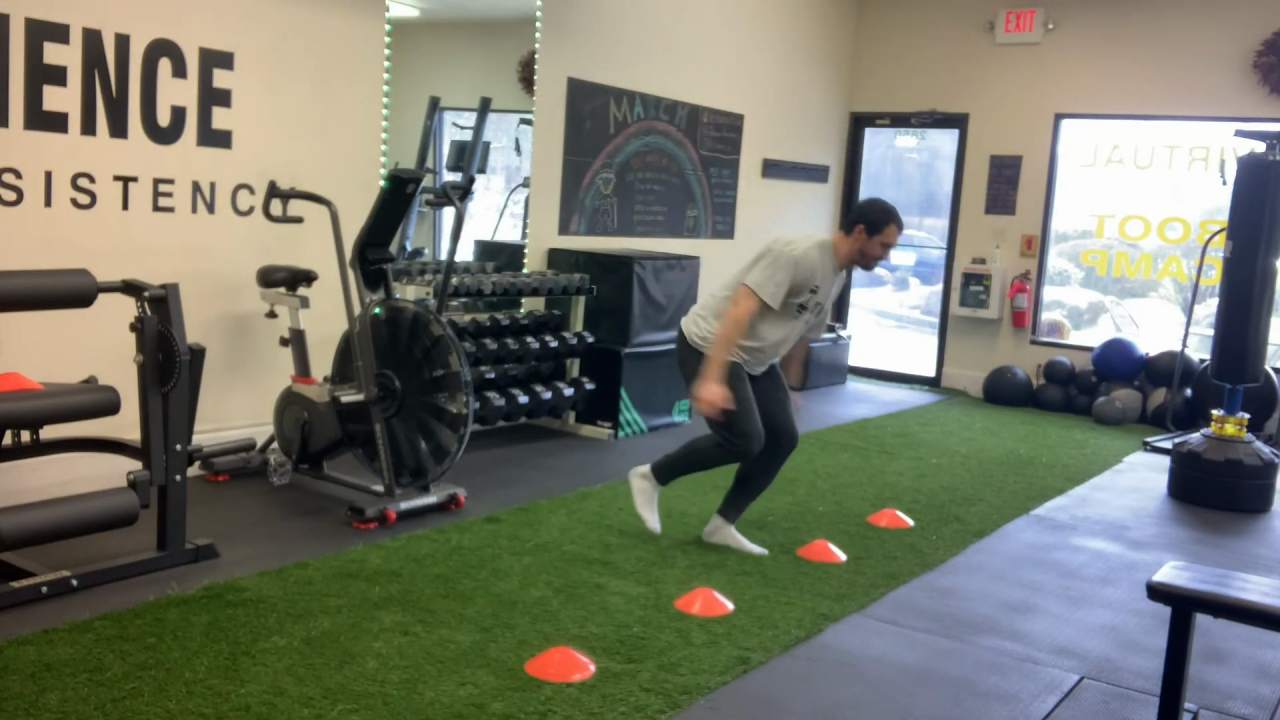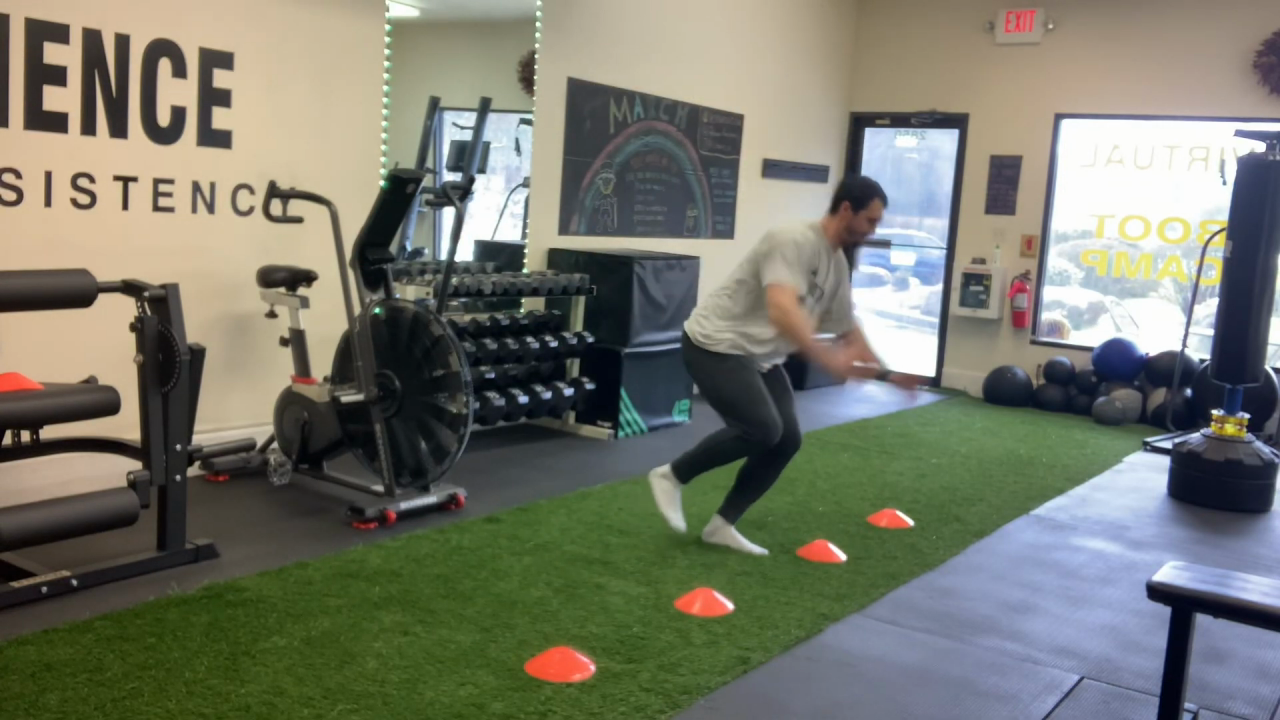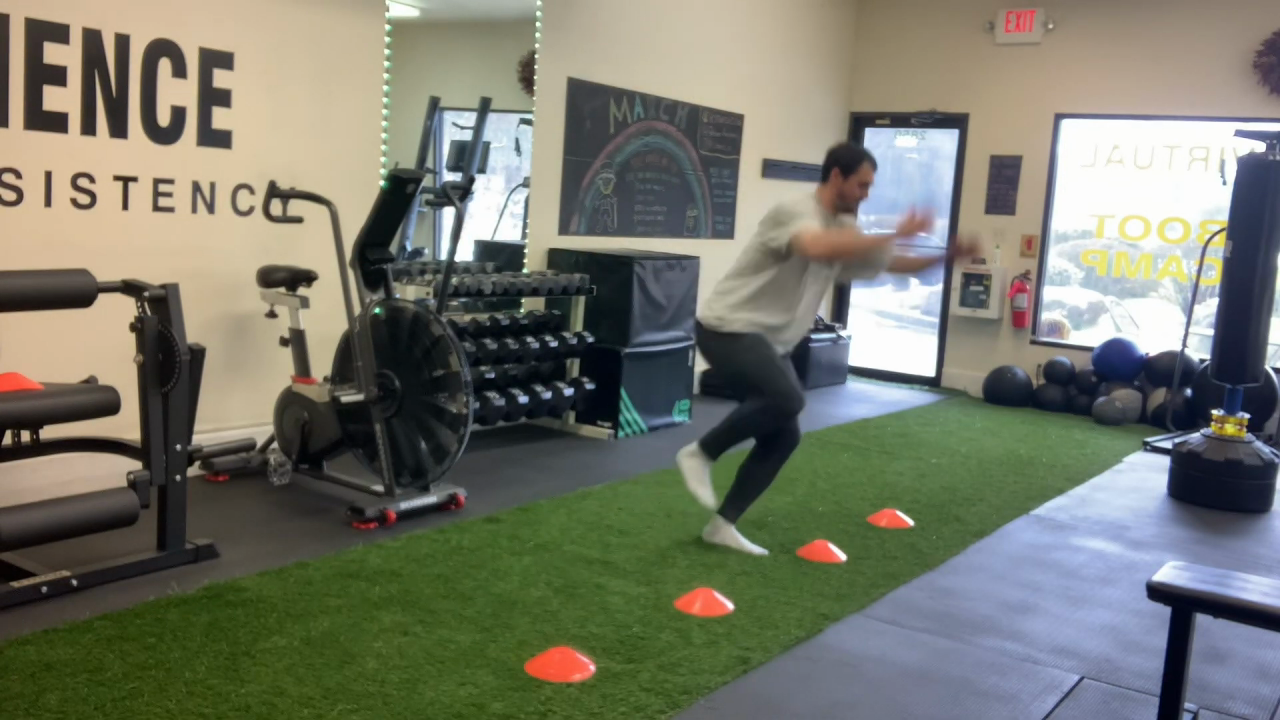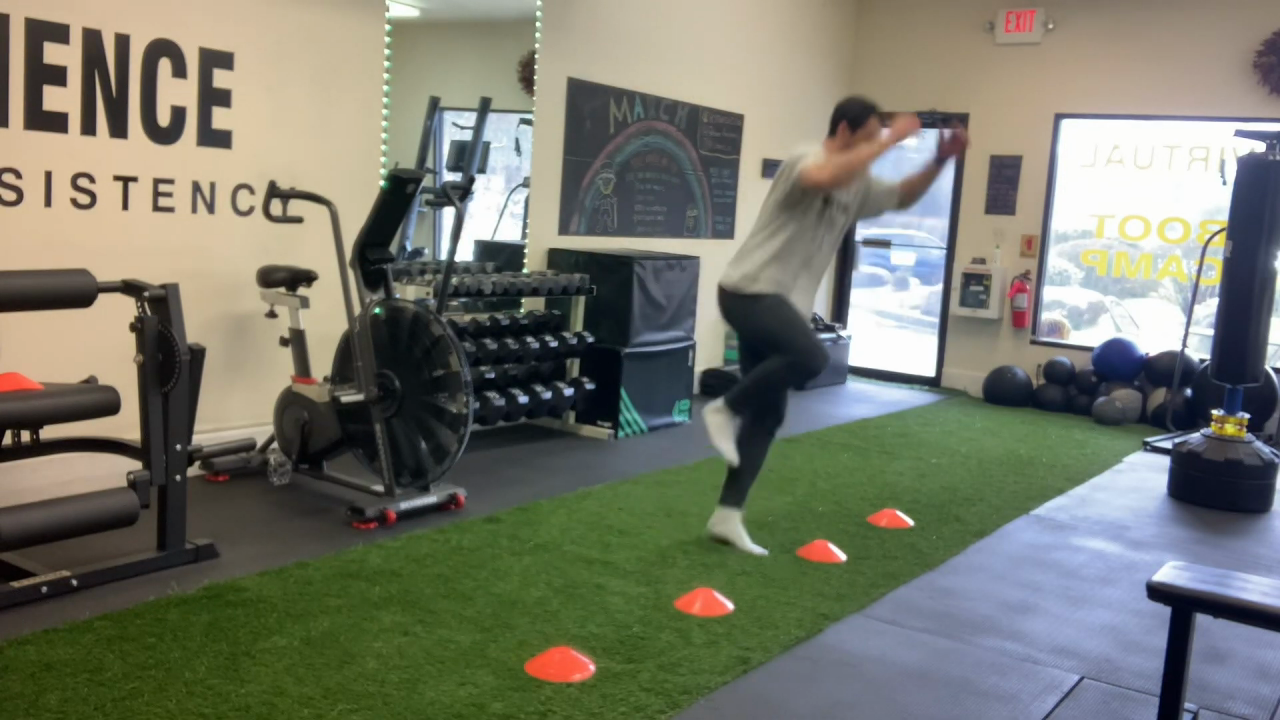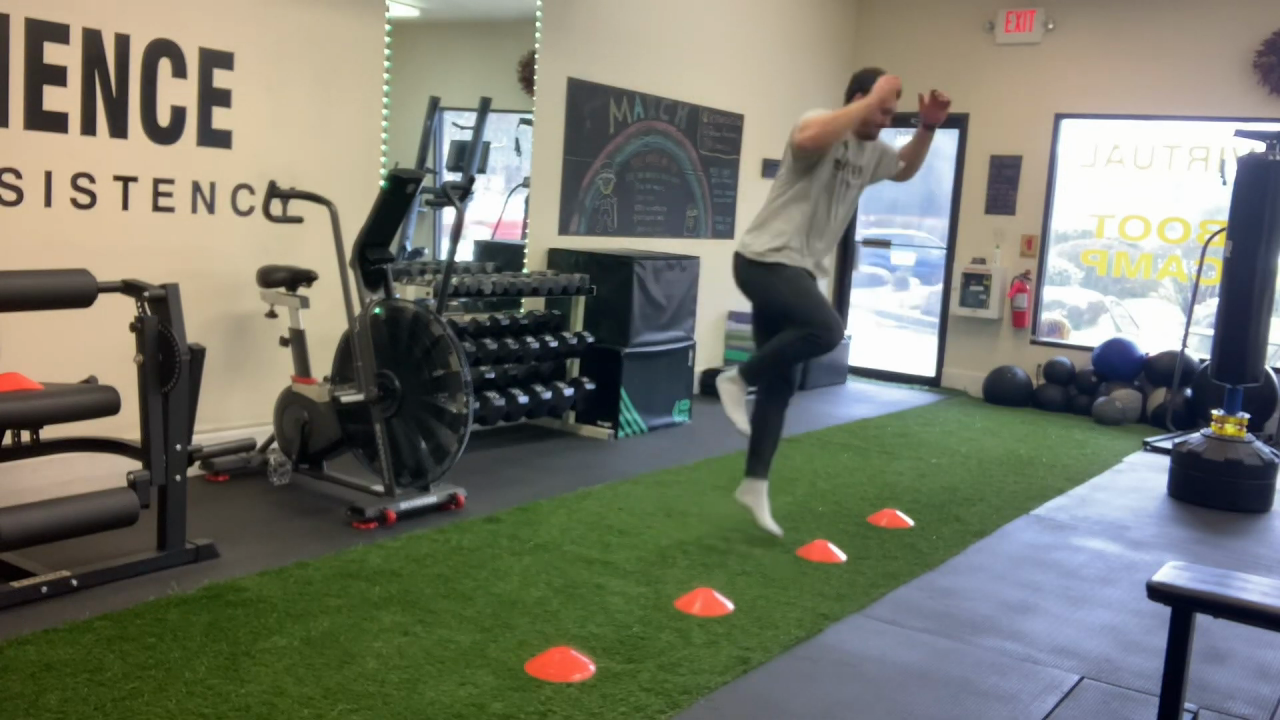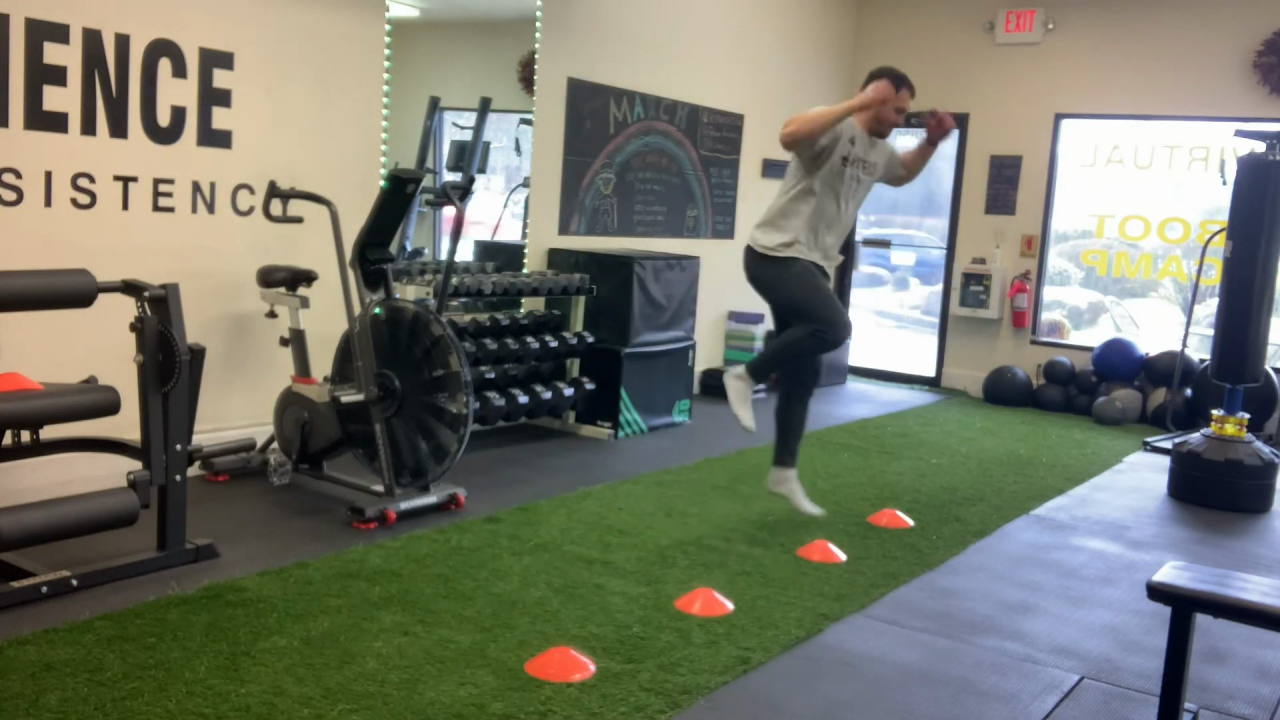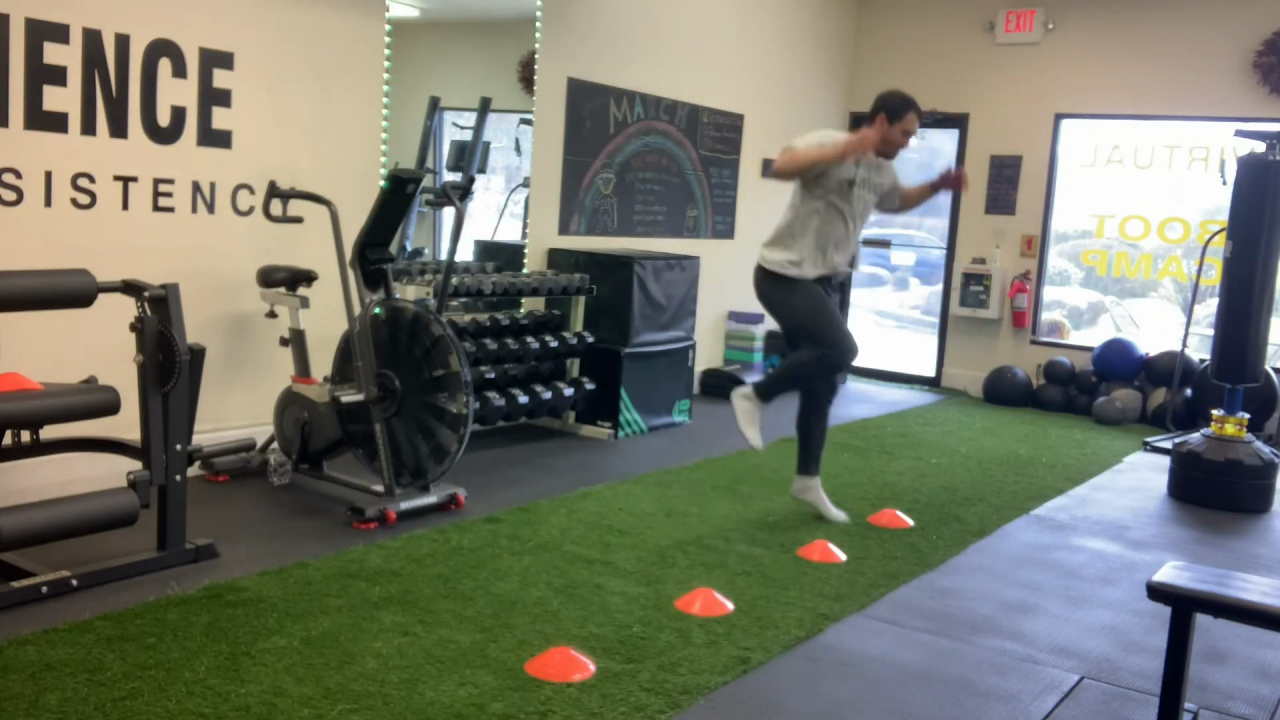
dt=0.1s
person 1, frame 1
left shoulder: (838, 274)
right shoulder: (798, 257)
left elbow: (802, 334)
right elbow: (740, 310)
left wrist: (789, 389)
right wrist: (711, 379)
left hip: (754, 357)
right hip: (708, 348)
left knee: (782, 438)
right knee: (745, 441)
left ankle: (722, 525)
right ankle: (650, 477)
person 1, frame 2
left shoulder: (837, 261)
right shoulder: (793, 243)
left elbow: (845, 326)
right elbow: (782, 311)
left wrist: (883, 371)
right wrist: (827, 360)
left hip: (757, 356)
right hip: (716, 346)
left knee: (787, 439)
right knee: (764, 433)
left ankle: (722, 525)
right ankle: (672, 476)
person 1, frame 3
left shoulder: (841, 229)
right shoulder: (796, 211)
left elbow: (884, 264)
right elbow: (819, 247)
left wrist: (945, 256)
right wrist: (893, 234)
left hip: (767, 338)
right hip: (727, 328)
left knee: (782, 437)
right knee: (786, 401)
left ankle: (723, 524)
right ankle: (701, 453)
person 1, frame 4
left shoulder: (856, 181)
right shoulder: (809, 161)
left elbow: (902, 198)
right elbow: (824, 179)
left wrist: (942, 160)
right wrist: (886, 140)
left hip: (779, 299)
right hip: (749, 292)
left knee: (768, 412)
right knee: (811, 359)
left ankle: (727, 515)
right ankle: (725, 409)
person 1, frame 5
left shoulder: (868, 150)
right shoulder: (819, 126)
left elbow: (906, 166)
right elbow: (810, 138)
left wrist: (928, 125)
right wrist: (874, 101)
left hip: (797, 271)
right hip: (766, 262)
left knee: (781, 382)
right knee: (826, 330)
left ankle: (754, 486)
right ankle: (738, 379)
person 1, frame 6
left shoulder: (878, 147)
right shoulder: (830, 123)
left elbow: (903, 173)
right elbow: (790, 136)
left wrist: (933, 139)
right wrist: (856, 102)
left hip: (810, 264)
right hip: (777, 255)
left knee: (803, 372)
right knee: (833, 328)
left ankle: (784, 473)
right ankle: (746, 375)
person 1, frame 7
left shoulder: (881, 168)
right shoulder: (833, 143)
left elbow: (898, 202)
right elbow: (784, 165)
left wrist: (938, 186)
right wrist: (845, 148)
left hip: (821, 279)
right hip: (786, 273)
left knee: (822, 382)
right knee: (838, 351)
left ankle: (807, 482)
right ankle: (754, 395)
